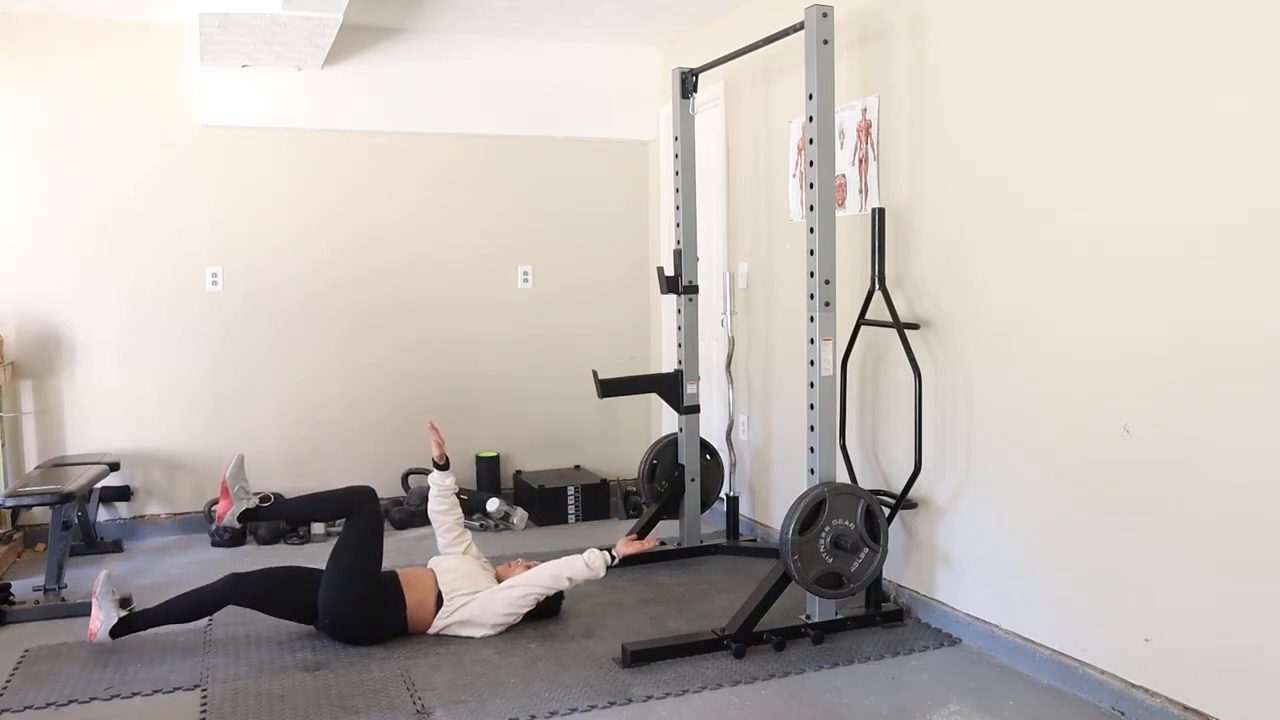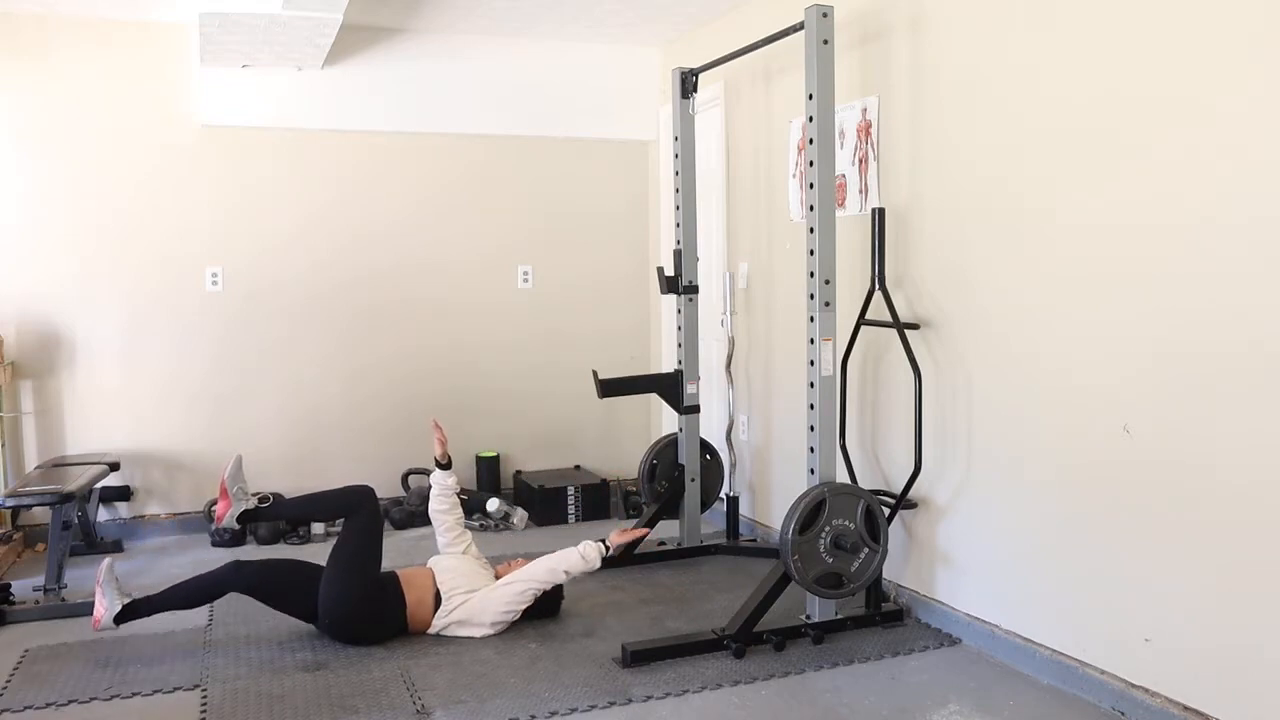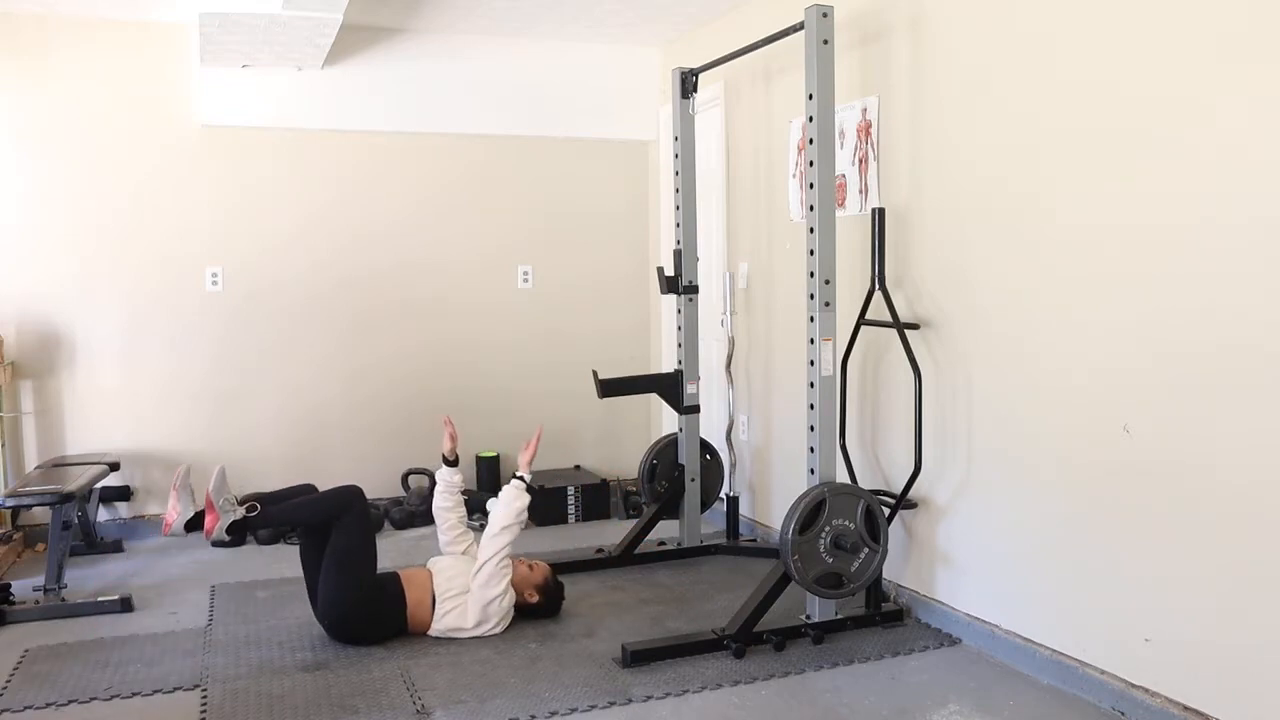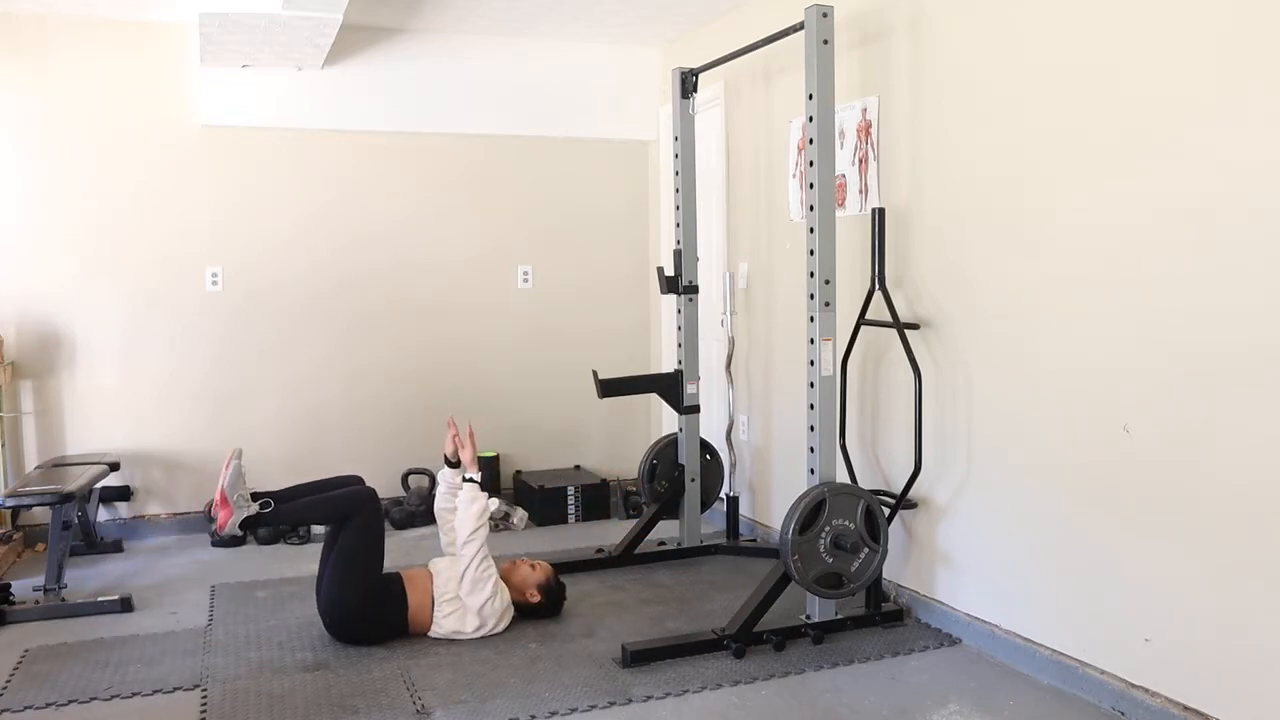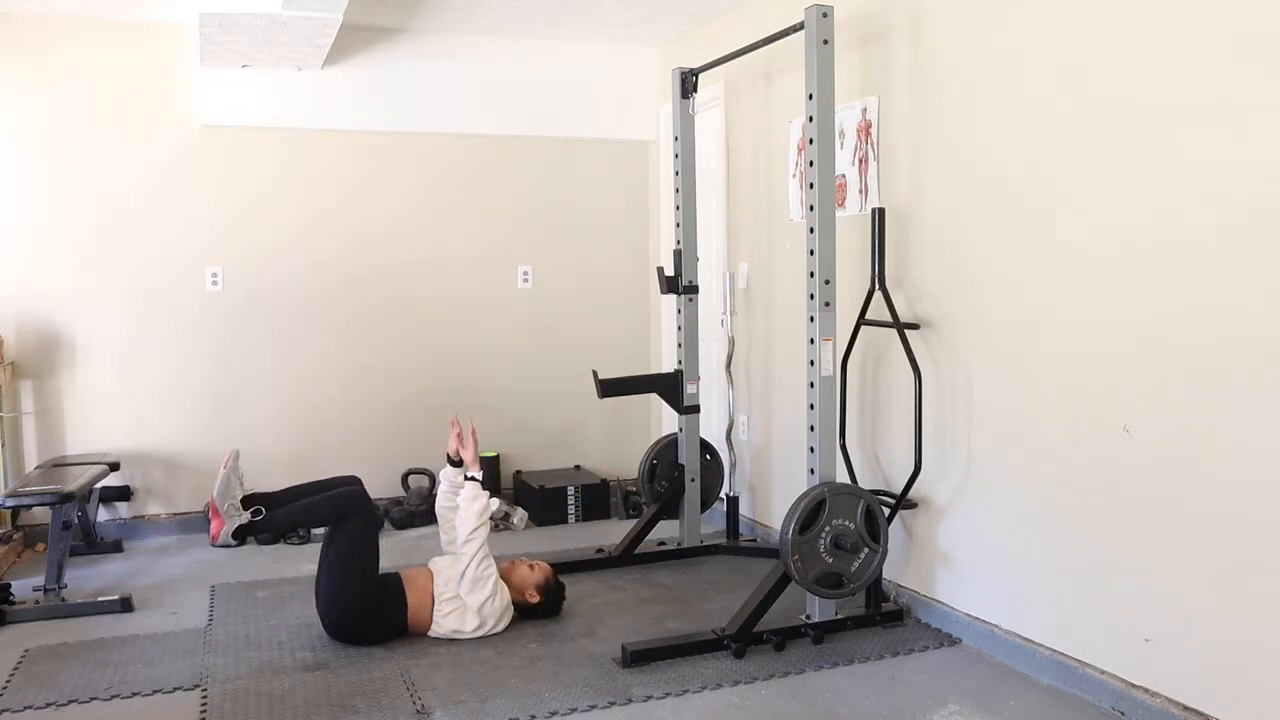
dt=0.5s
person 1, frame 1
left shoulder: (501, 605)
right shoulder: (477, 568)
left elbow: (558, 574)
right elbow: (447, 521)
left wrist: (609, 555)
right wrist: (441, 465)
left hip: (358, 615)
right hip: (348, 603)
left knee: (364, 499)
right knee: (235, 585)
left ankle: (248, 509)
right ankle: (120, 624)
person 1, frame 2
left shoulder: (500, 606)
right shoulder: (478, 569)
left elbow: (550, 568)
right elbow: (448, 524)
left wrist: (603, 545)
right wrist: (443, 464)
left hip: (358, 615)
right hip: (347, 605)
left knee: (363, 498)
right knee: (240, 572)
left ankle: (247, 510)
right ankle: (122, 609)
person 1, frame 3
left shoulder: (497, 603)
right shoulder: (473, 567)
left elbow: (500, 534)
right elbow: (452, 526)
left wrist: (521, 475)
right wrist: (450, 461)
left hip: (358, 613)
right hip: (349, 602)
left knee: (350, 498)
right knee: (307, 496)
left ankle: (235, 521)
right ankle: (204, 518)
person 1, frame 4
left shoulder: (494, 605)
right shoulder: (481, 579)
left elbow: (472, 542)
right elbow: (454, 531)
left wrist: (472, 474)
right wrist: (452, 464)
left hip: (355, 614)
right hip: (348, 601)
left knee: (364, 499)
right knee: (353, 485)
left ankle: (247, 517)
right ankle: (250, 503)
person 1, frame 5
left shoulder: (493, 605)
right shoulder: (483, 580)
left elbow: (473, 540)
right elbow: (453, 528)
left wrist: (473, 471)
right wrist: (454, 462)
left hip: (354, 615)
right hip: (350, 602)
left knee: (356, 501)
right knee: (350, 487)
left ankle: (241, 525)
right ankle: (246, 504)
